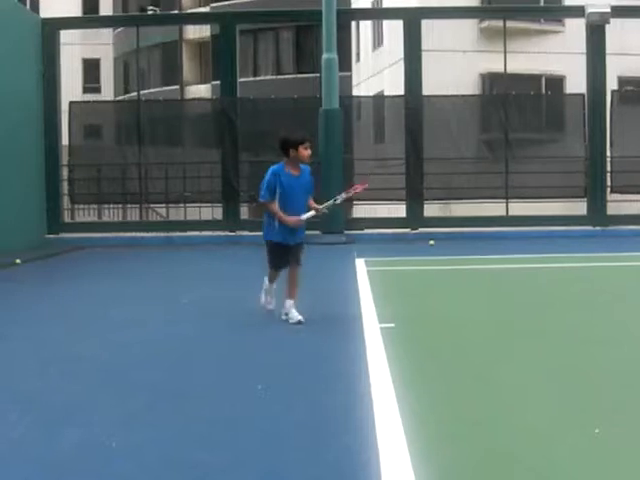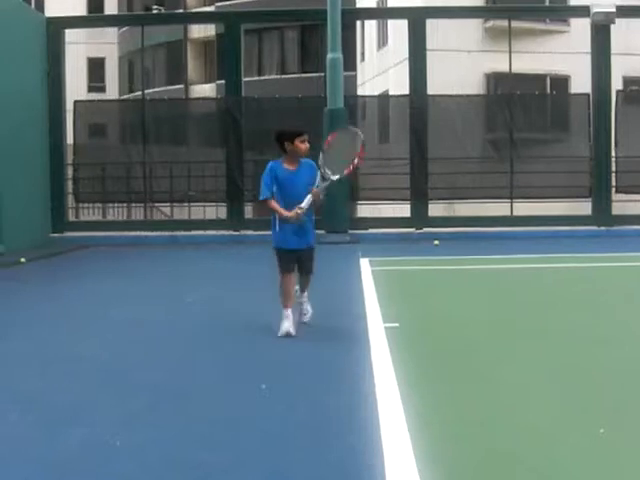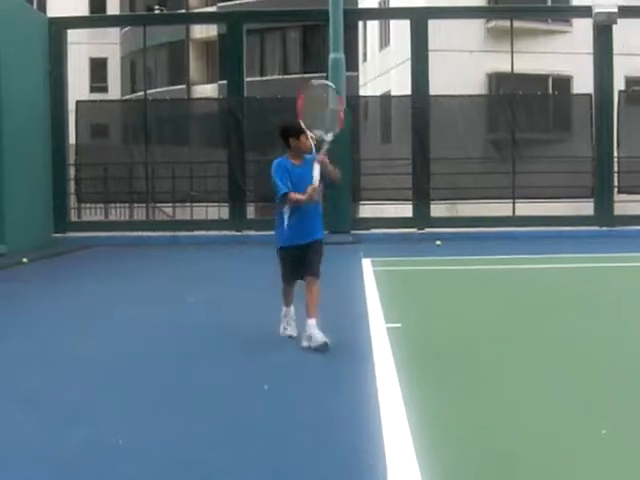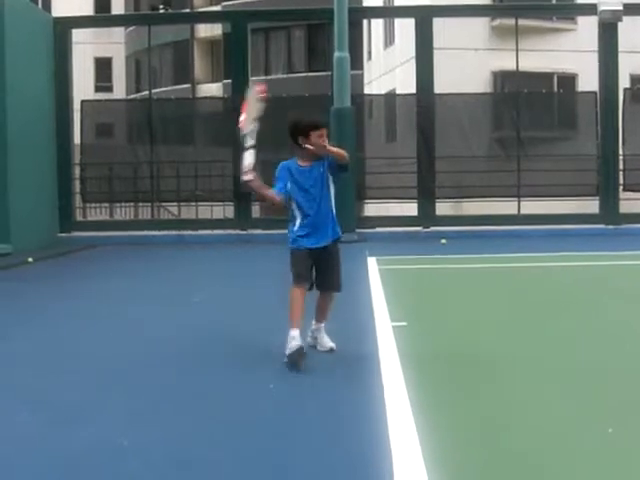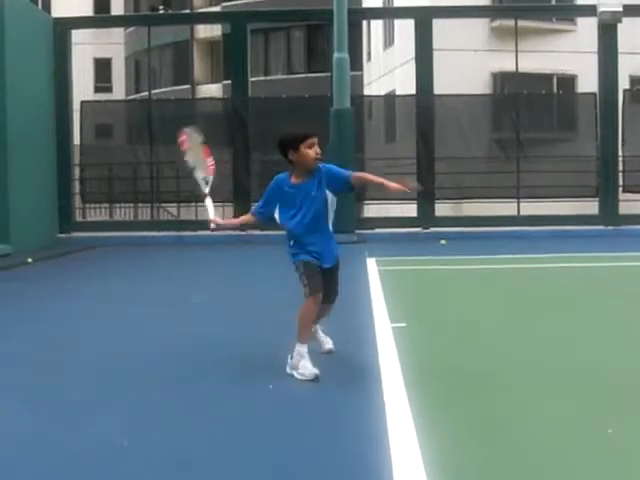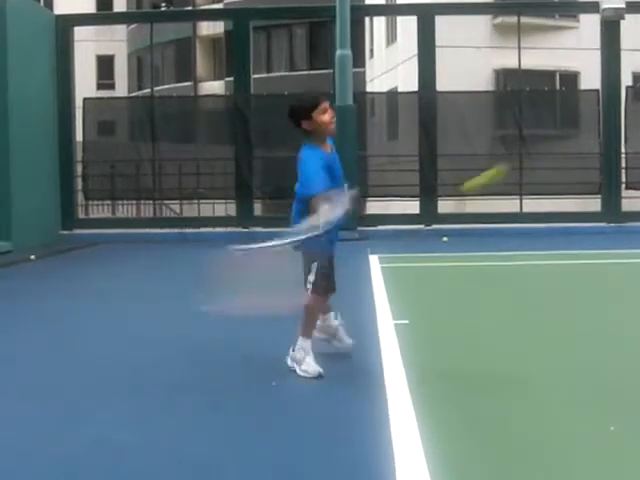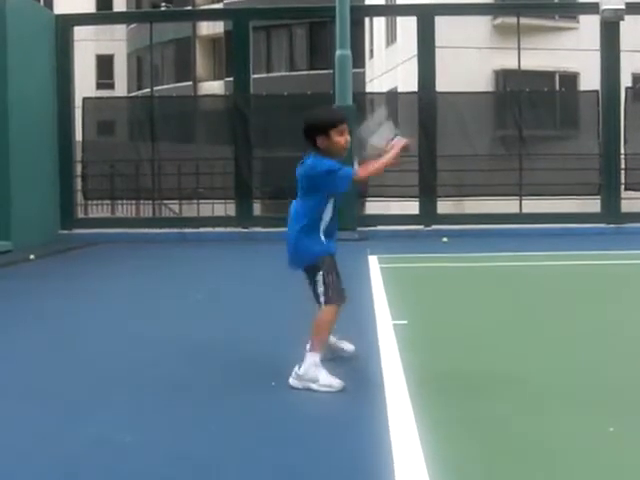
dt=0.3s
person 1, frame 1
left shoulder: (307, 172)
right shoulder: (275, 172)
right elbow: (266, 200)
left wrist: (314, 206)
right wrist: (285, 219)
left hip: (297, 229)
right hip: (277, 229)
left knee: (294, 265)
right knee: (276, 267)
left ankle: (289, 307)
right ankle: (269, 284)
person 1, frame 2
left shoulder: (310, 166)
right shoulder: (273, 169)
left elbow: (317, 196)
right elbow: (267, 198)
left wrist: (316, 195)
right wrist: (285, 214)
left hip: (305, 229)
right hip: (283, 231)
left knee: (306, 272)
right knee: (287, 272)
left ankle: (301, 294)
right ankle: (287, 318)
person 1, frame 3
left shoulder: (313, 161)
right shoulder: (280, 165)
left elbow: (336, 179)
right elbow: (287, 196)
left wrist: (324, 163)
right wrist: (304, 198)
left hip: (313, 231)
right hip: (289, 233)
left knee: (312, 276)
right knee: (289, 278)
left ankle: (311, 329)
right ankle: (287, 313)
person 1, frame 4
left shoulder: (326, 162)
right shoulder: (287, 168)
left elbow: (345, 159)
right elbow: (279, 199)
left wrist: (326, 150)
right wrist: (257, 186)
left hip: (328, 236)
right hip: (302, 237)
left knee: (329, 288)
right knee: (300, 283)
left ankle: (318, 331)
right ankle: (294, 338)
person 1, frame 5
left shoulder: (325, 173)
right shoulder: (279, 185)
left elbow: (356, 177)
right elbow: (259, 214)
left wrist: (386, 183)
right wrist: (227, 223)
left hip: (328, 251)
right hip: (303, 251)
left knee: (327, 301)
right knee: (314, 294)
left ankle: (311, 327)
right ankle: (298, 356)
person 1, frame 6
left shoulder: (328, 145)
right shoulder: (310, 158)
right elbow: (317, 197)
right wrist: (321, 213)
left hip: (325, 230)
right hip: (314, 234)
left knee: (325, 285)
right knee: (320, 288)
left ankle: (326, 321)
right ankle: (301, 350)
person 1, frame 7
left shoulder: (316, 163)
right shoulder: (320, 168)
right elbow: (361, 176)
right wrist: (393, 152)
left hip: (316, 241)
right hip: (312, 245)
left knee: (335, 296)
right knee: (331, 300)
left ankle: (324, 340)
right ankle: (309, 368)
